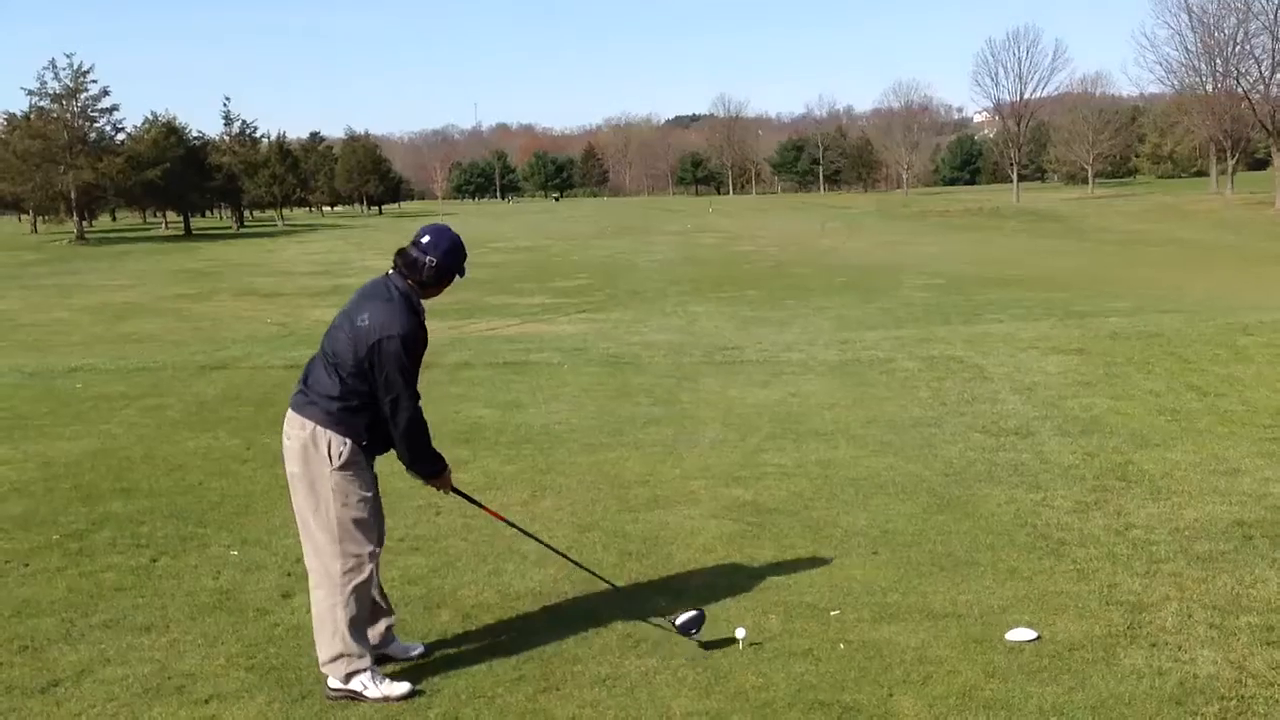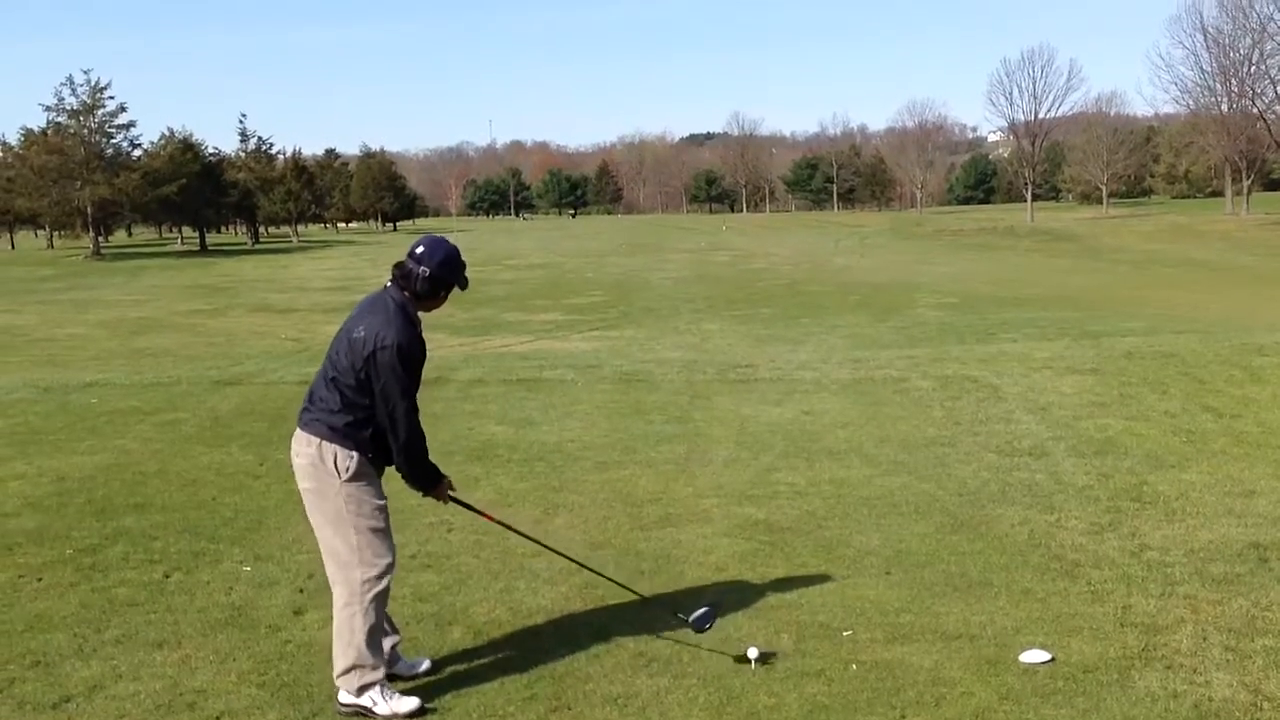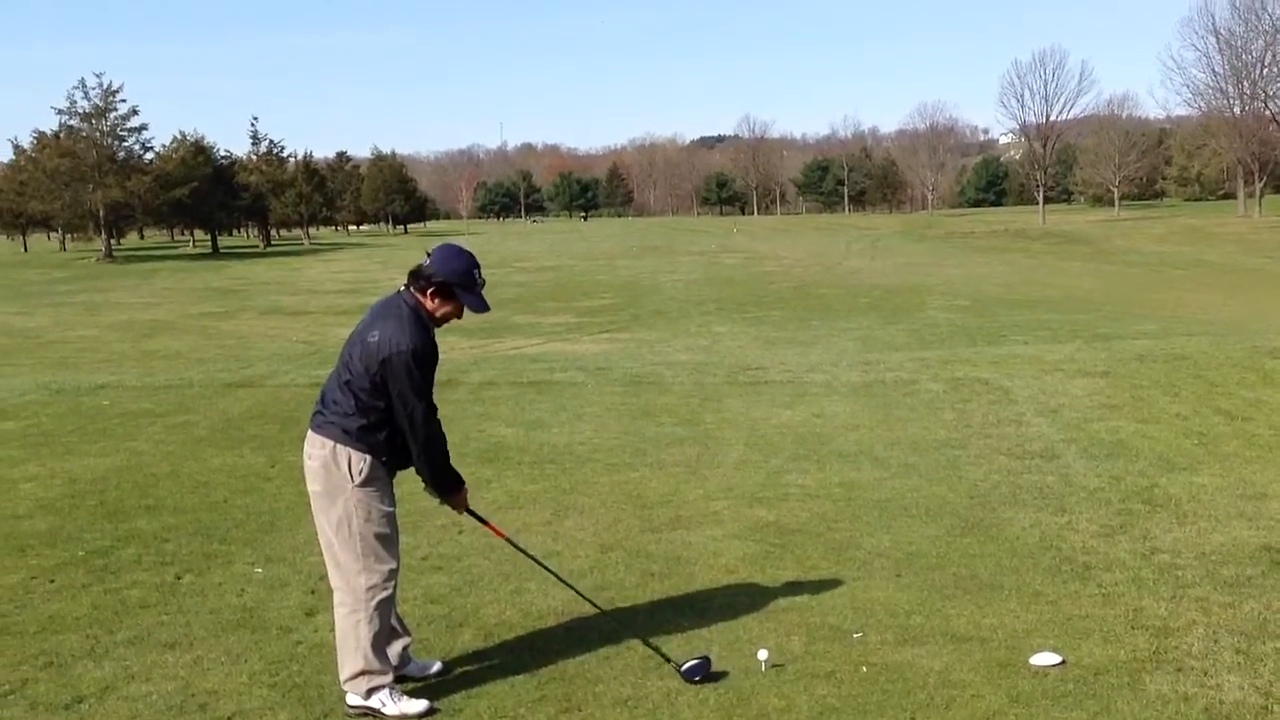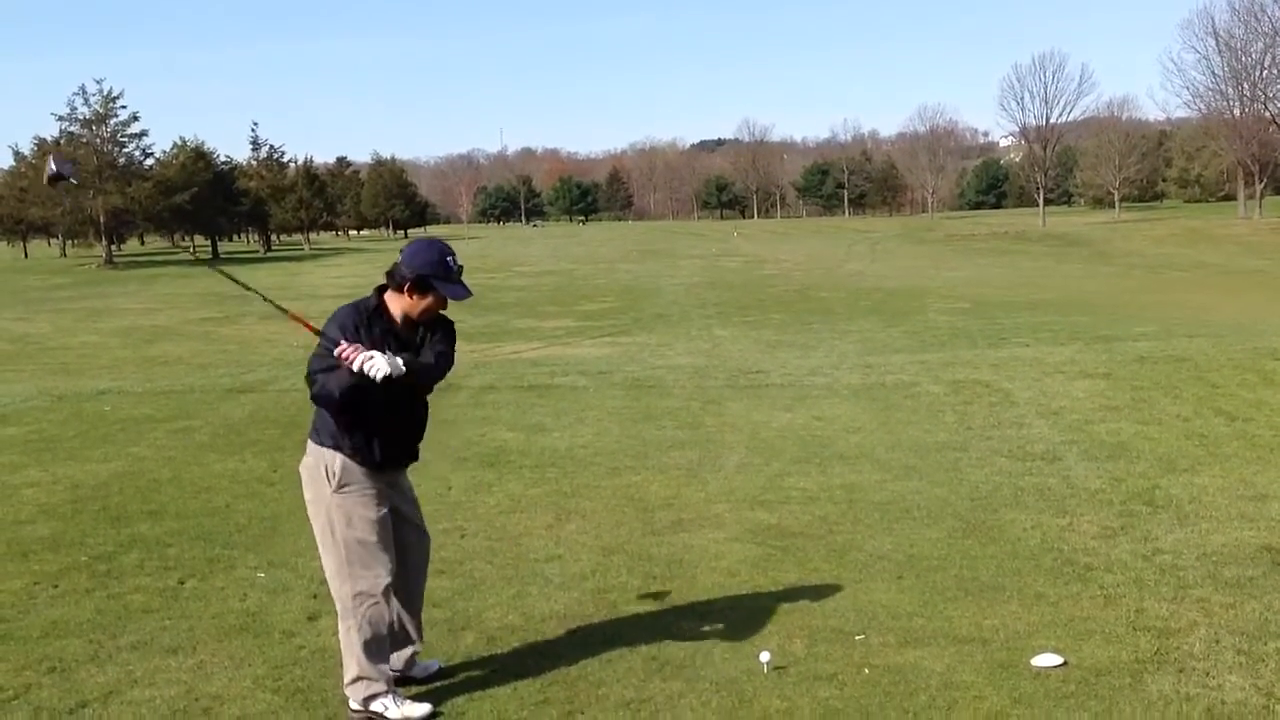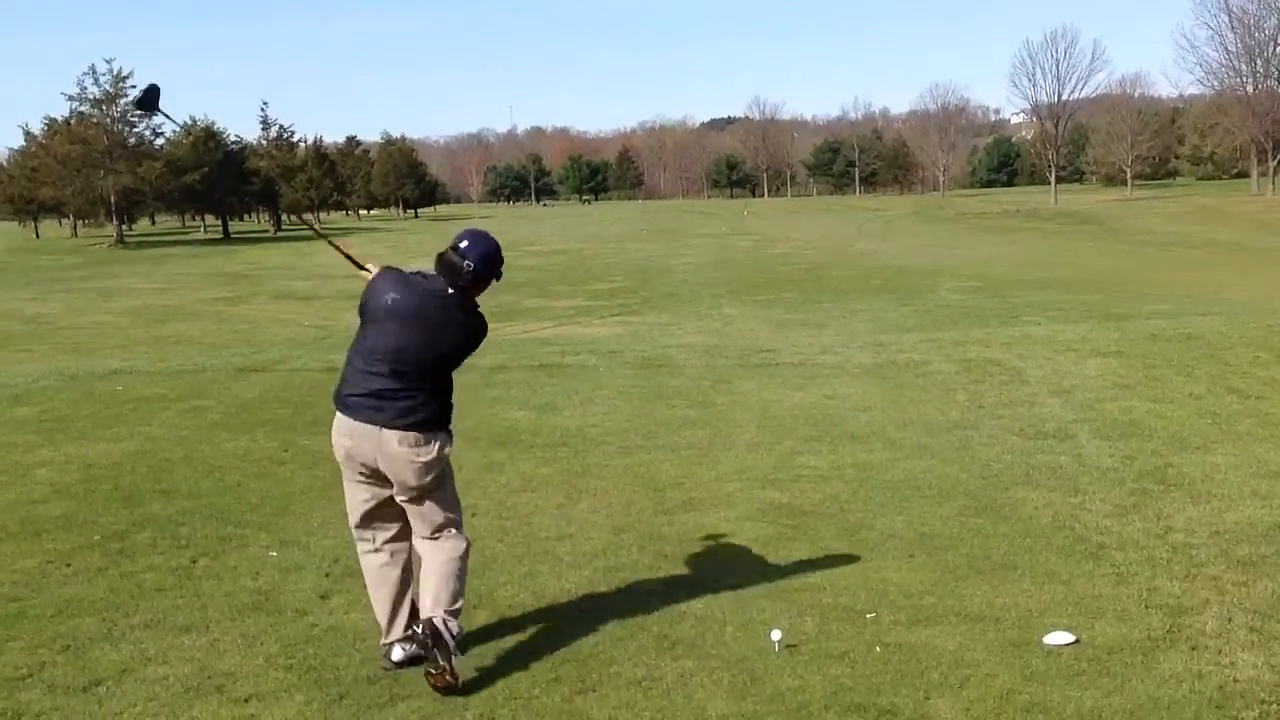
dt=1s
person 1, frame 1
left shoulder: (380, 291)
right shoulder: (397, 325)
right elbow: (399, 407)
left wrist: (421, 460)
right wrist: (430, 466)
left hip: (322, 426)
right hip: (329, 439)
left knee: (366, 542)
right knee: (344, 555)
left ankle: (373, 635)
right ankle: (347, 670)
person 1, frame 2
left shoulder: (382, 305)
right shoulder: (394, 335)
right elbow: (398, 418)
left wrist: (420, 471)
right wrist: (426, 478)
left hip: (334, 443)
right hip: (335, 454)
left knee: (368, 560)
right knee: (366, 566)
left ankle: (380, 654)
person 1, frame 3
left shoulder: (396, 309)
right shoulder: (405, 341)
left elbow: (412, 417)
right elbow: (419, 423)
left wrist: (439, 477)
right wrist: (448, 485)
left hip: (350, 450)
right hip: (347, 458)
left knee: (378, 565)
right knee: (366, 572)
left ankle: (391, 656)
person 1, frame 4
left shoulder: (438, 330)
right shoulder: (353, 320)
left elbow: (429, 371)
right elbow: (322, 390)
left wrist: (389, 366)
right wrist: (355, 372)
left hip: (391, 466)
right hip: (342, 467)
left knee: (410, 561)
right knee: (366, 580)
left ankle: (397, 658)
person 1, frame 5
left shoulder: (389, 287)
right shoulder: (471, 325)
left elbow: (382, 286)
left hip: (352, 428)
right hip: (413, 440)
left knee: (378, 537)
right knee: (441, 532)
left ankle: (399, 640)
right ankle: (436, 623)
